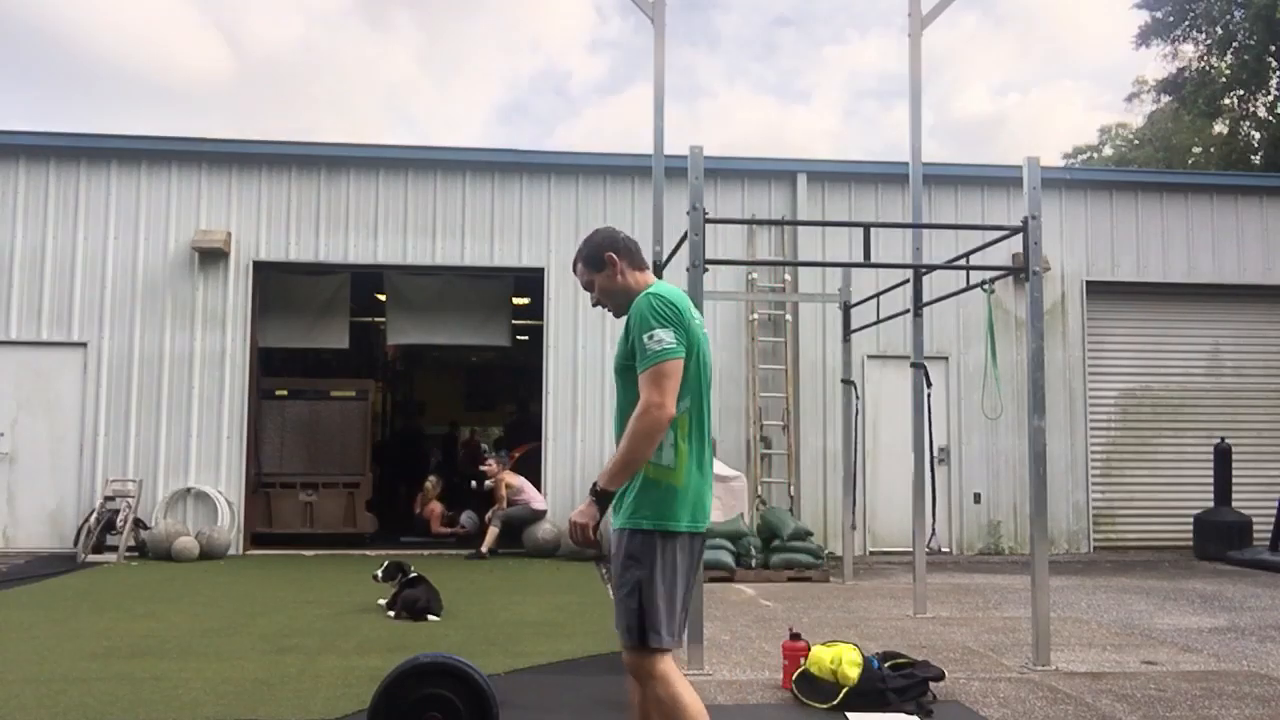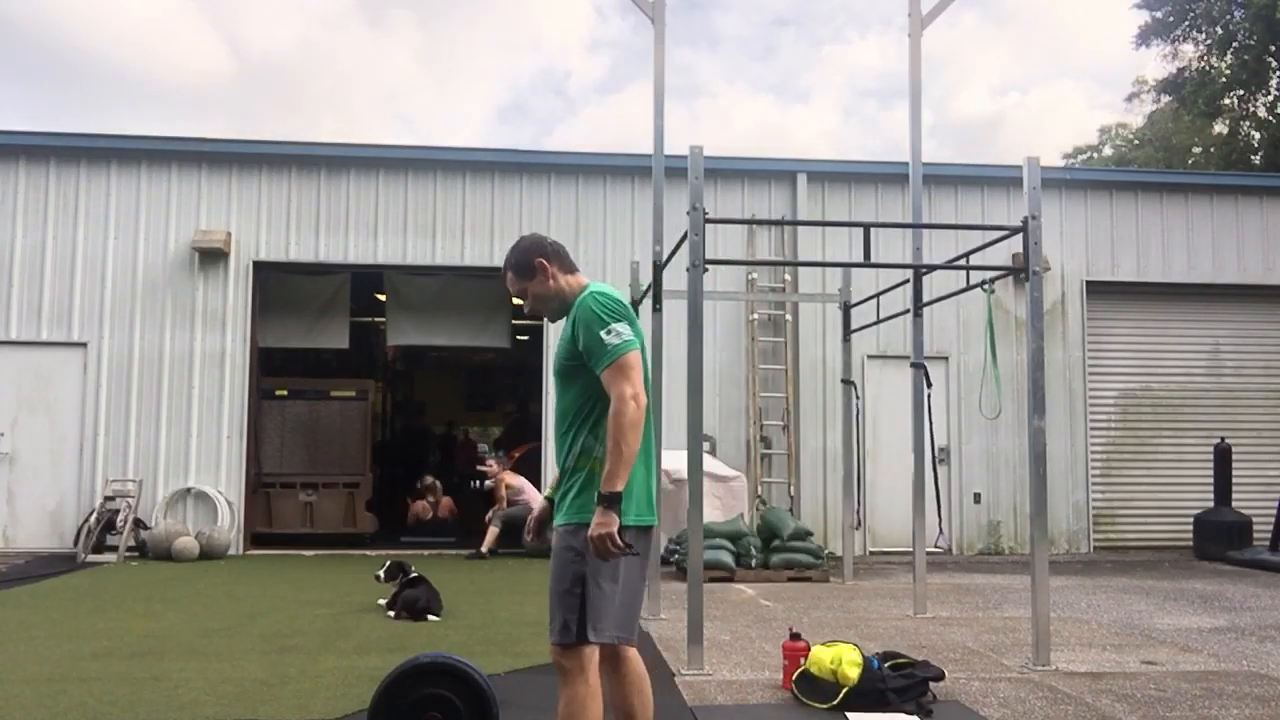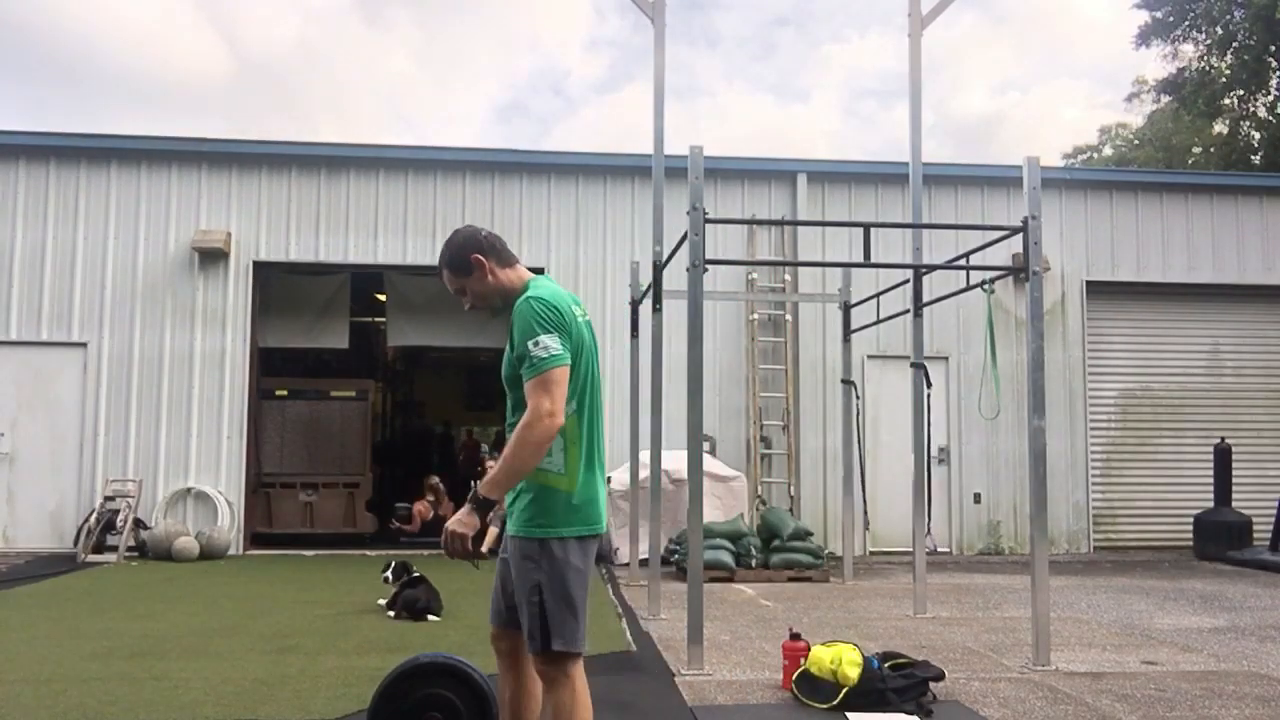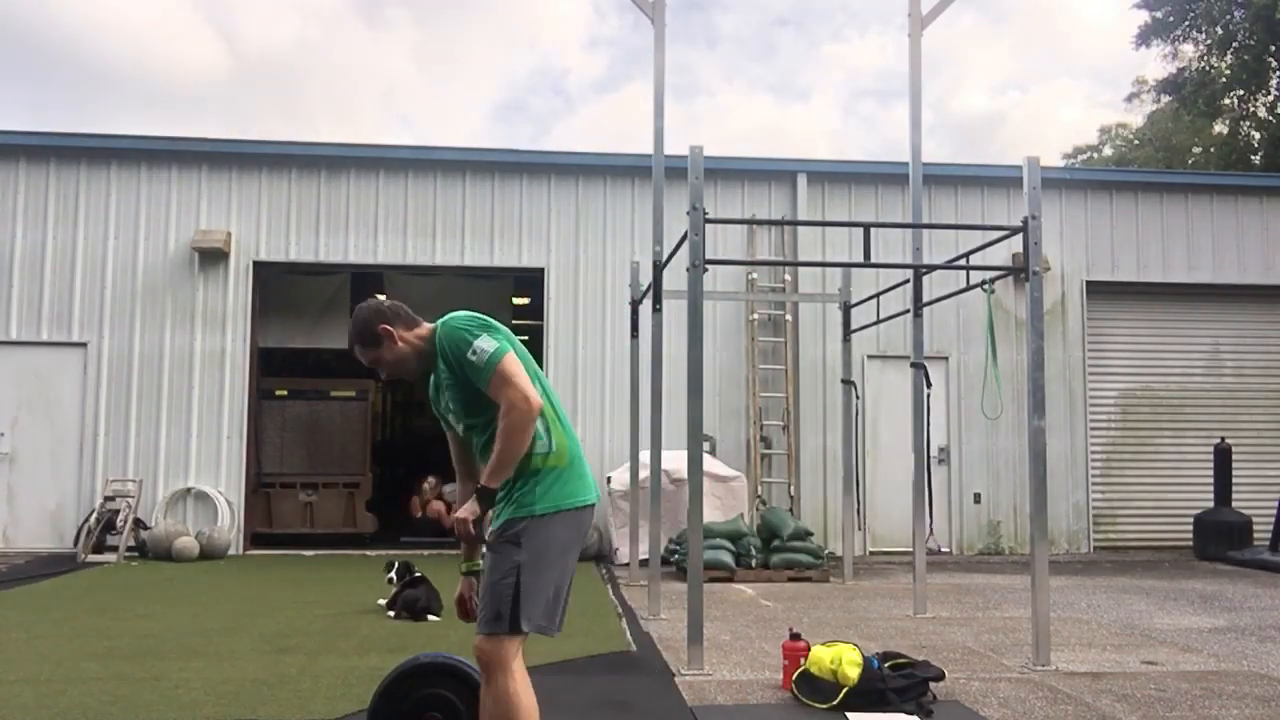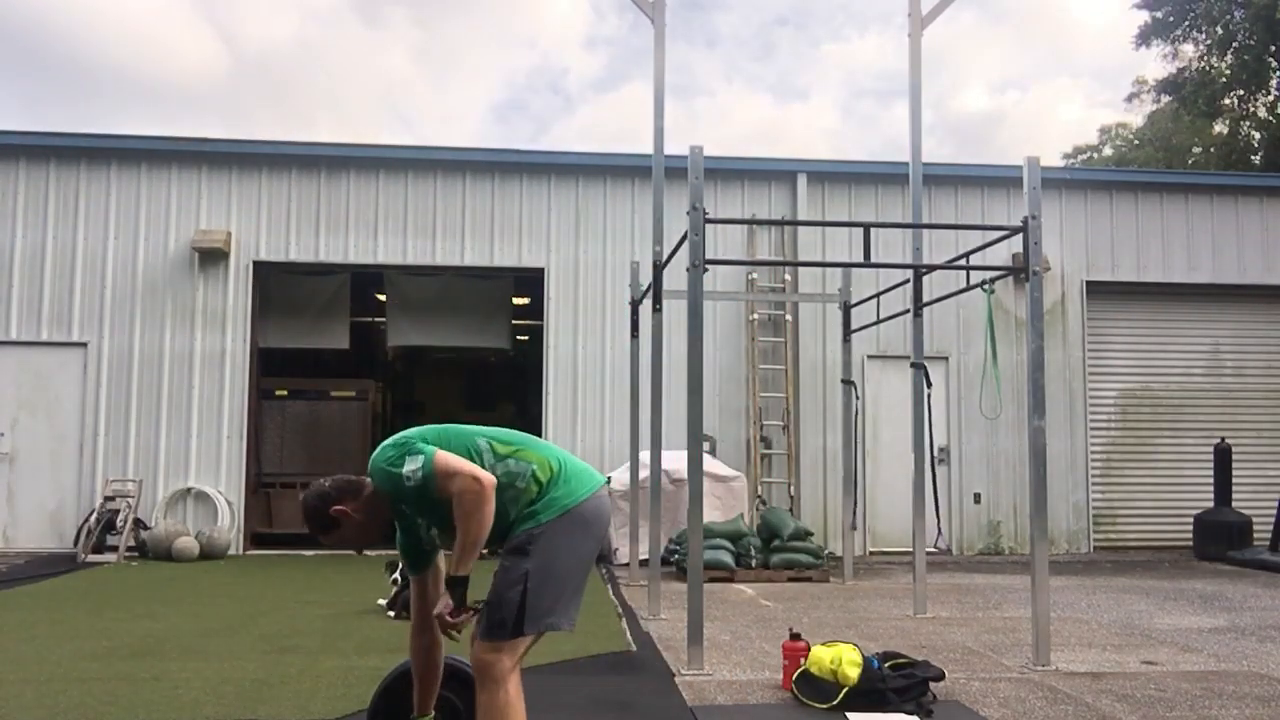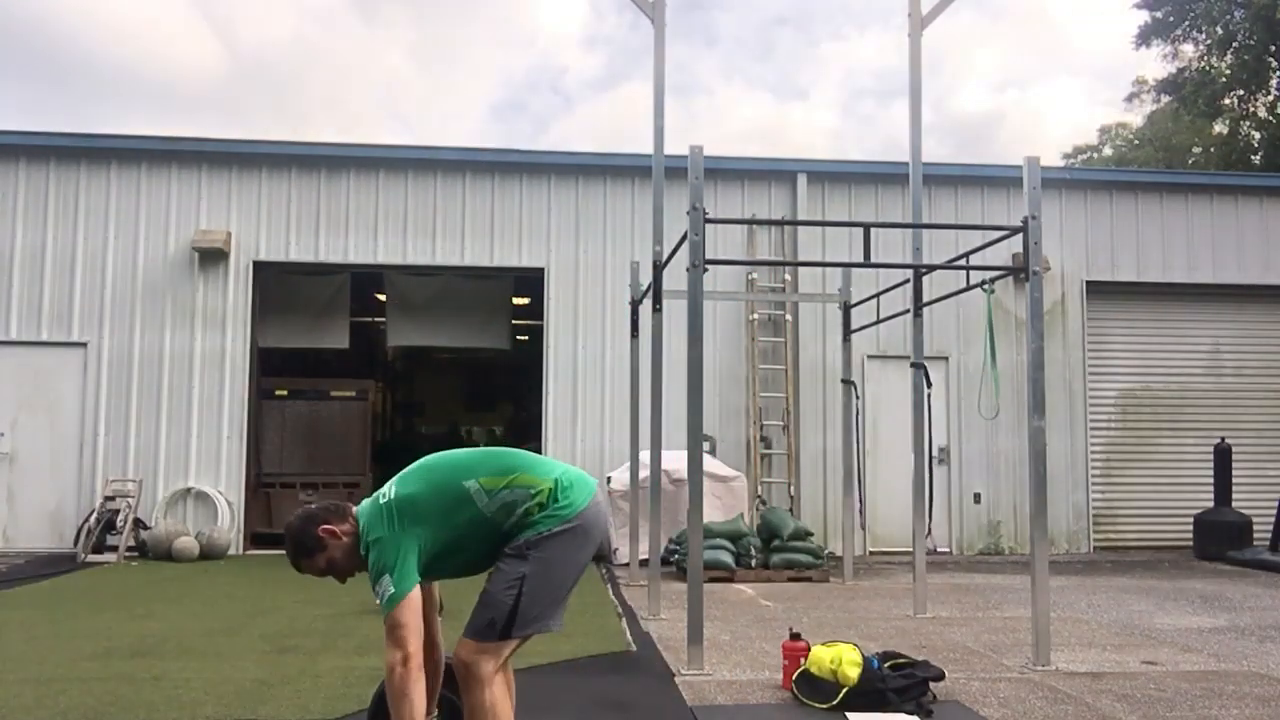
dt=0.5s
person 1, frame 1
left shoulder: (654, 306)
right shoulder: (668, 309)
left elbow: (657, 410)
left wrist: (597, 498)
right wrist: (610, 496)
left hip: (655, 509)
right hip: (668, 505)
left knee: (648, 658)
right knee: (644, 648)
person 1, frame 2
left shoulder: (595, 305)
right shoulder: (586, 315)
left elbow: (630, 401)
left wrist: (608, 503)
right wrist: (551, 499)
left hip: (596, 510)
right hip: (595, 505)
left knee: (574, 655)
right knee: (615, 646)
person 1, frame 3
left shoulder: (536, 307)
right shoulder: (547, 303)
left elbow: (546, 417)
left wrist: (477, 505)
left hip: (553, 515)
right hip: (535, 511)
left knee: (556, 661)
right knee: (509, 643)
person 1, frame 4
left shoulder: (458, 332)
right shoulder: (440, 384)
left elbow: (525, 402)
right elbow: (468, 472)
left wrist: (483, 497)
right wrist: (470, 567)
left hip: (549, 498)
right hip: (527, 501)
left knee: (497, 649)
right knee: (494, 650)
person 1, frame 5
left shoulder: (388, 465)
right shoulder: (409, 521)
left elbow: (479, 483)
right elbow: (425, 624)
left wrist: (455, 586)
left hip: (565, 505)
right hip: (574, 504)
left knee: (494, 660)
right knee: (496, 654)
person 1, frame 6
left shoulder: (385, 535)
right shoulder: (395, 518)
left elbow: (405, 660)
right elbow: (425, 641)
left hip: (563, 514)
right hip: (575, 506)
left knee: (476, 661)
right knee: (490, 653)
